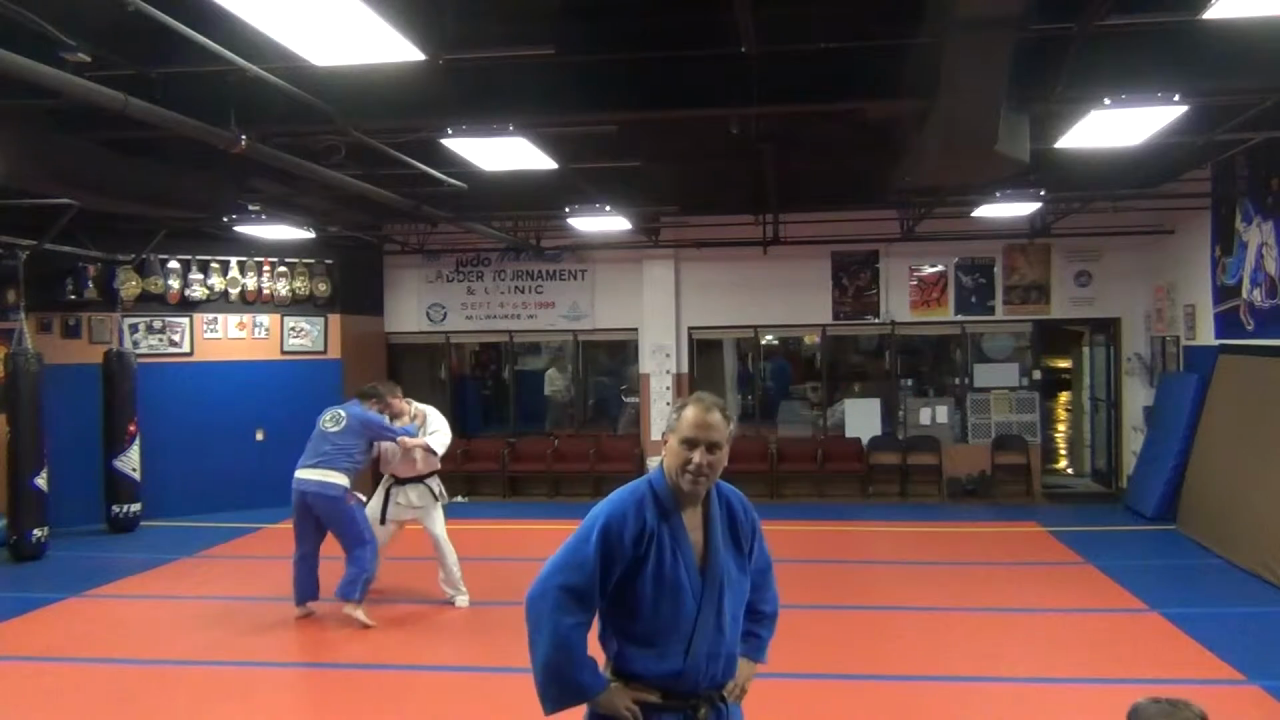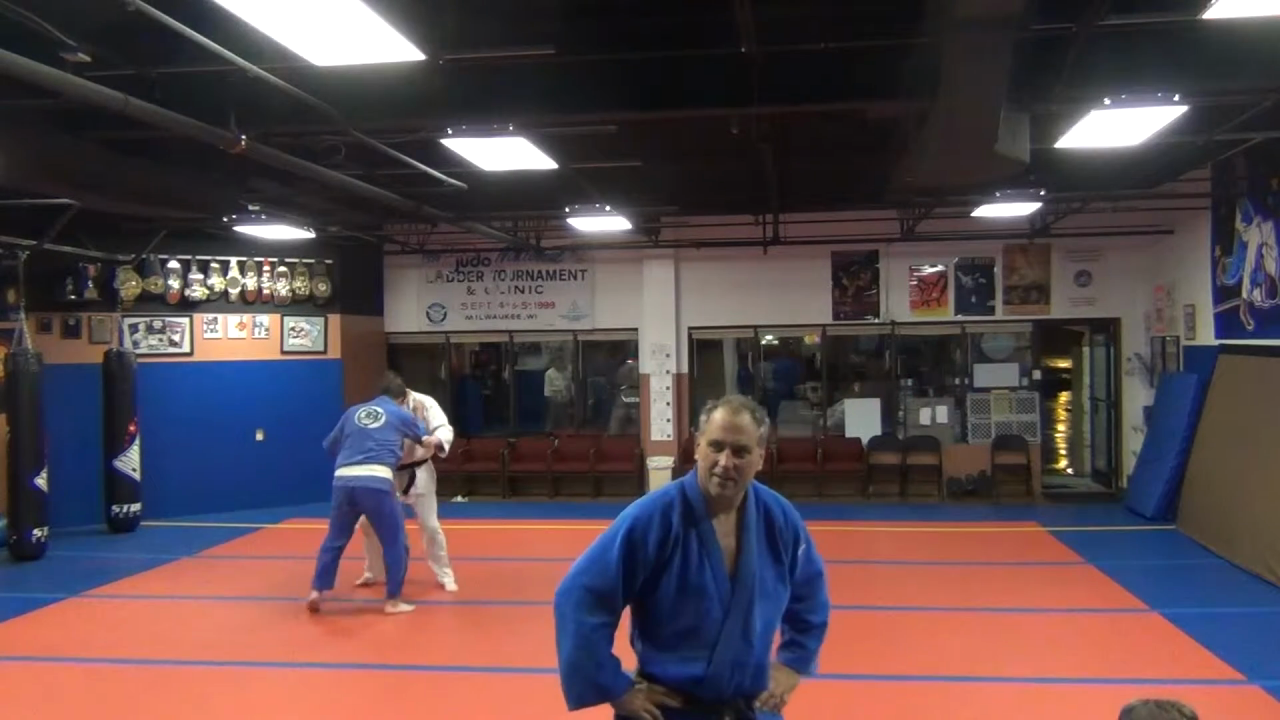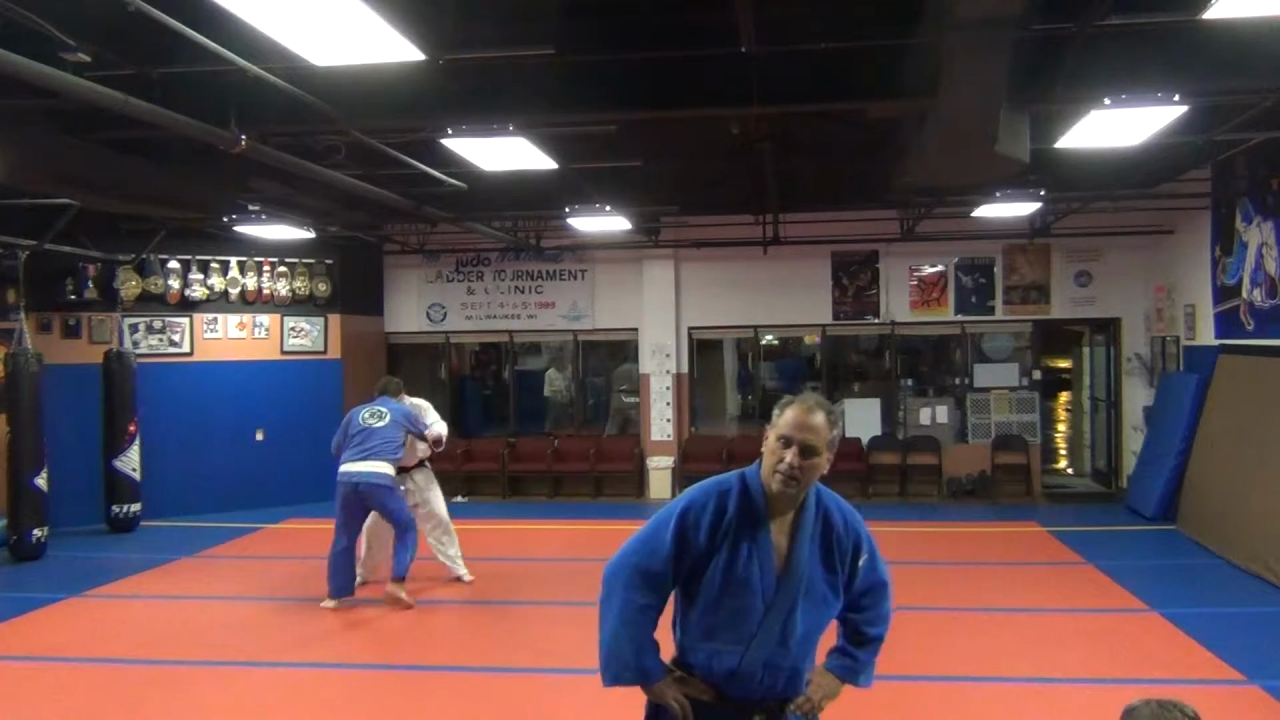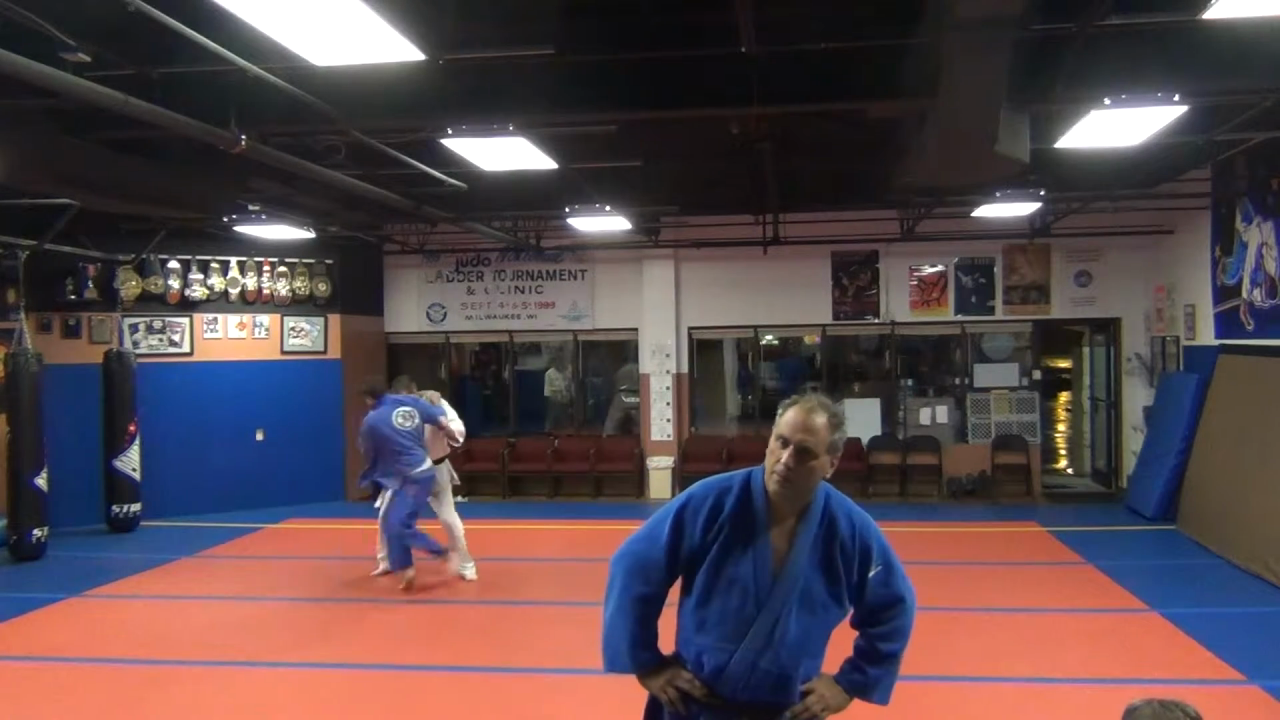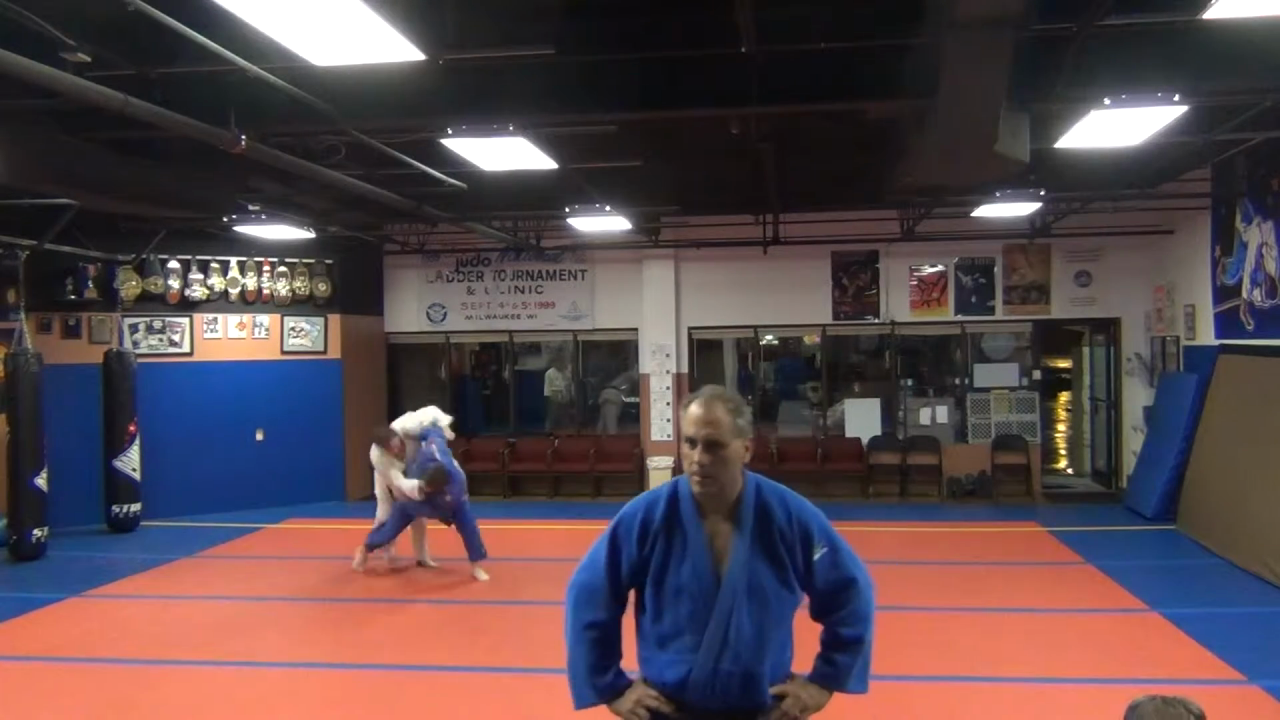
dt=0.4s
person 1, frame 1
left shoulder: (736, 511)
right shoulder: (623, 514)
left elbow: (760, 586)
right elbow: (551, 600)
left wrist: (749, 654)
right wrist: (593, 689)
person 1, frame 2
left shoulder: (779, 518)
right shoulder: (650, 519)
left elbow: (810, 593)
right elbow: (579, 599)
left wrist: (792, 664)
right wrist: (615, 689)
person 1, frame 3
left shoulder: (841, 525)
right shoulder: (706, 505)
left elbow: (872, 600)
right elbow: (629, 578)
left wrist: (838, 671)
right wrist: (649, 674)
person 1, frame 4
left shoulder: (851, 529)
right shoulder: (708, 503)
left elbow: (893, 607)
right elbow: (633, 569)
left wrist: (849, 684)
right wrist: (646, 664)
person 1, frame 5
left shoulder: (790, 515)
right shoulder: (645, 517)
left elbow: (851, 592)
right elbow: (588, 599)
left wrist: (825, 680)
right wrist: (612, 689)
person 2, frame 1
left shoulder: (327, 413)
right shoulder: (368, 418)
right elbow: (404, 437)
right wrist: (416, 424)
left hip: (301, 482)
right hip: (331, 487)
left knee: (306, 548)
right knee: (363, 544)
left ankle: (302, 604)
right ankle: (352, 602)
person 2, frame 2
left shoulder: (353, 412)
right shoulder: (402, 415)
left elbow: (329, 445)
right elbow: (423, 438)
right wrist: (428, 440)
left hip: (343, 480)
right hip: (376, 482)
left knee: (336, 537)
right knee: (394, 541)
left ankle: (318, 590)
right ankle: (393, 600)
person 2, frame 3
left shoulder: (354, 413)
right shoulder: (404, 412)
left elbow: (336, 449)
right elbow: (426, 434)
right wrist: (432, 436)
left hip: (348, 477)
right hip: (380, 477)
left knee: (344, 539)
right knee: (406, 528)
left ankle: (335, 596)
right ankle: (396, 584)
person 2, frame 4
left shoulder: (371, 421)
right shoulder: (409, 402)
left elbow: (369, 453)
right elbow: (442, 419)
right wrist: (451, 433)
left hip: (414, 479)
right hip: (415, 472)
left knee: (398, 526)
right knee: (393, 524)
left ankle: (444, 555)
right ankle: (405, 567)
person 2, frame 5
left shoulder: (455, 490)
right shoulder: (433, 452)
left elbow: (437, 510)
right elbow: (435, 431)
right hip: (415, 491)
left knee: (466, 521)
right knee: (393, 525)
left ankle: (477, 565)
right ankle: (365, 549)
person 3, frame 1
left shoulder: (426, 413)
left elbow: (443, 435)
left wrist: (420, 443)
left hip: (422, 486)
right hip: (393, 486)
left knee: (437, 537)
right knee: (371, 532)
left ankle: (457, 592)
person 3, frame 2
left shoulder: (424, 404)
left elbow: (444, 429)
left wrist: (436, 441)
left hip: (418, 472)
left knee: (430, 526)
right knee: (370, 523)
left ankle: (445, 575)
right ankle: (374, 572)
person 3, frame 3
left shoulder: (419, 407)
left elbow: (438, 424)
left wrist: (436, 434)
left hip: (420, 473)
left knee: (439, 518)
right knee: (374, 525)
left ankle: (458, 568)
right ankle: (363, 573)
person 3, frame 4
left shoulder: (437, 405)
left elbow: (456, 425)
left wrist: (450, 430)
left hip: (437, 471)
left knee: (449, 520)
left ankle: (464, 566)
right ankle: (387, 563)
person 3, frame 5
left shoulder: (405, 426)
right shoulder: (378, 455)
left elbow: (433, 412)
right elbow: (400, 483)
left wrist: (444, 427)
right wrist: (421, 489)
right hip: (389, 480)
left knee: (418, 518)
left ankle: (421, 556)
